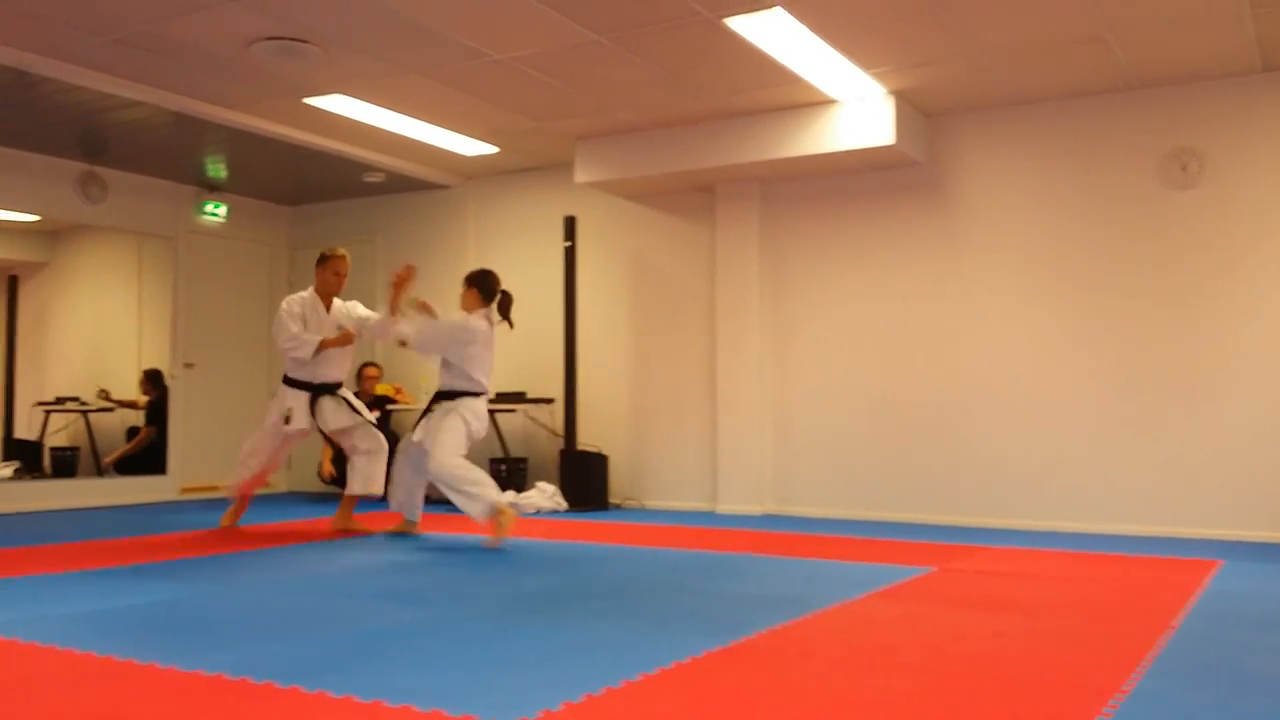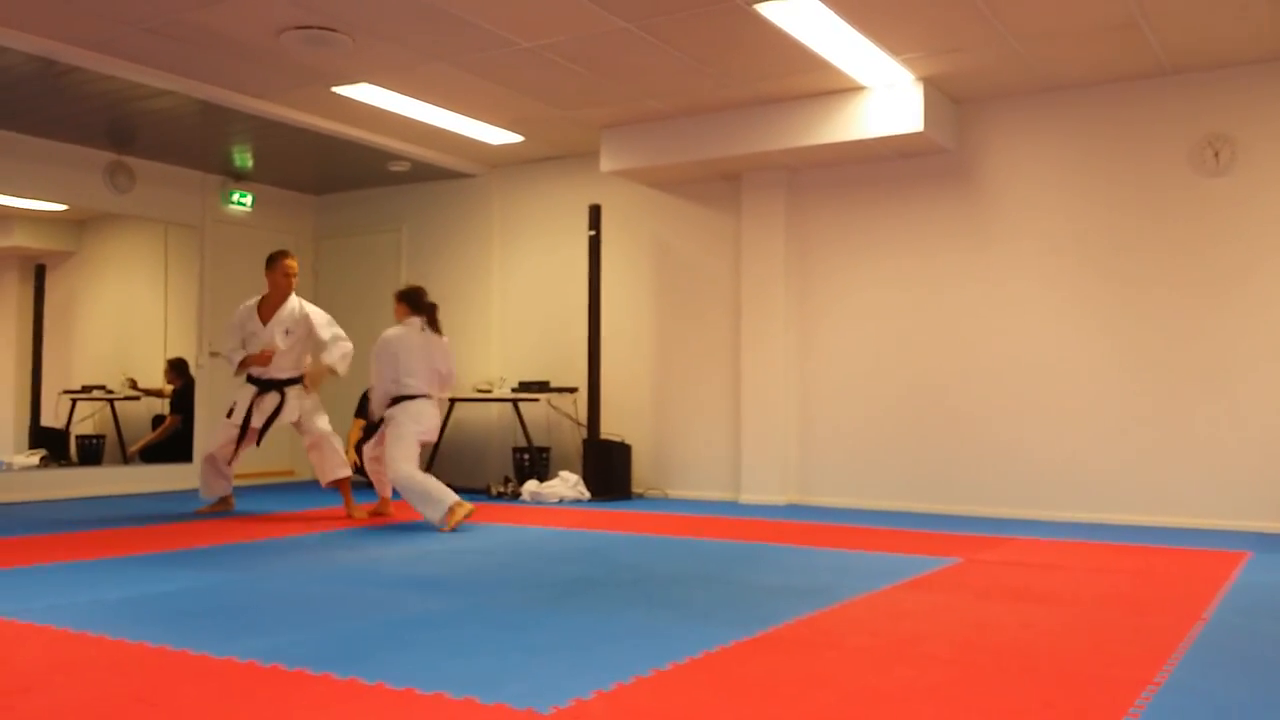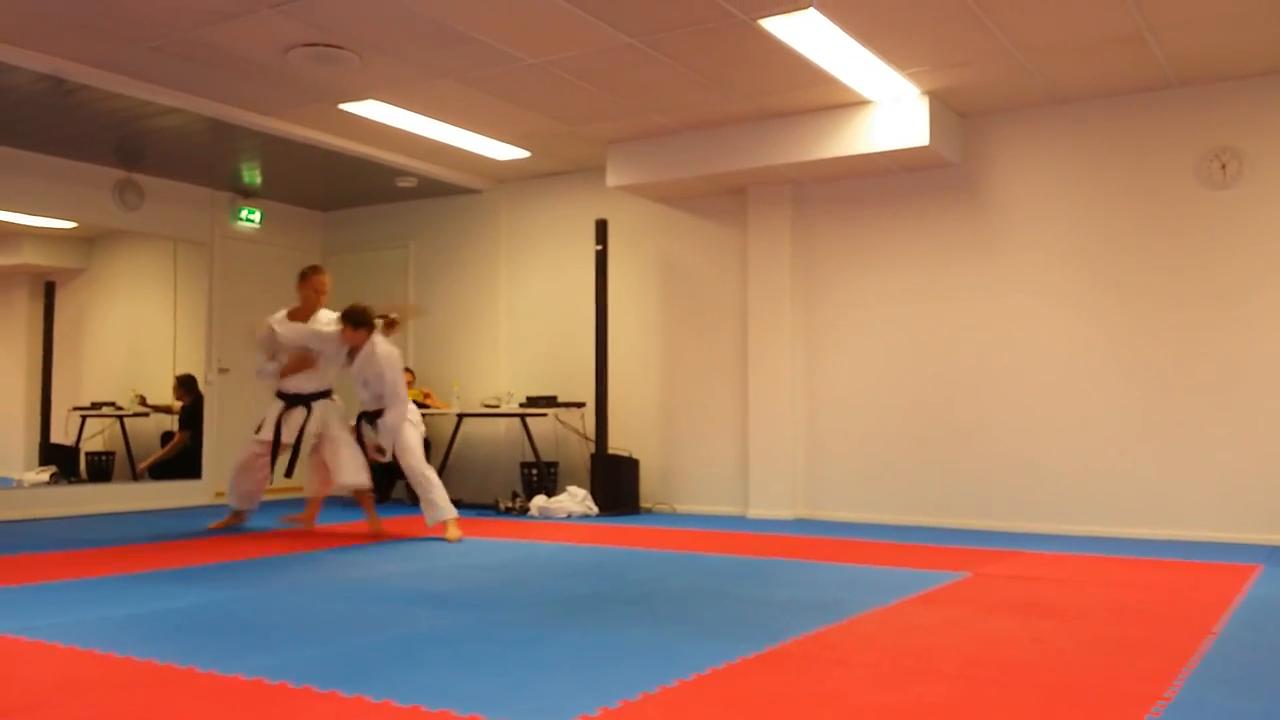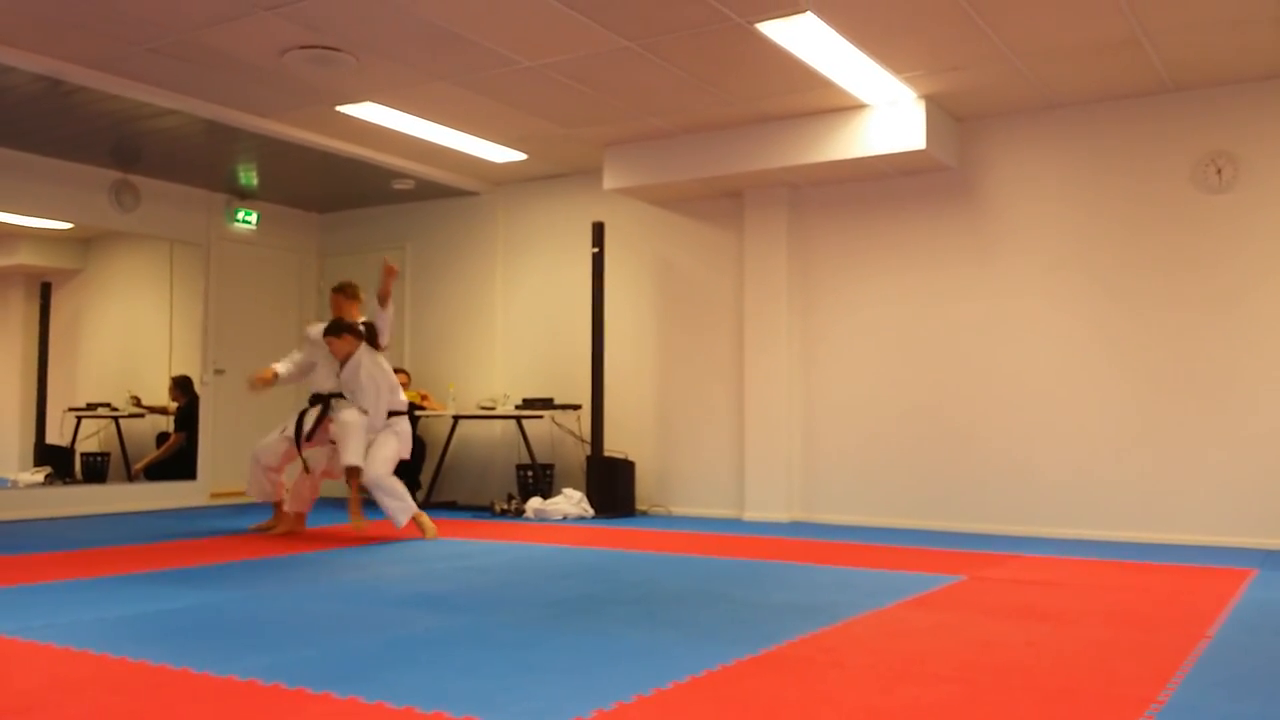
dt=0.5s
person 1, frame 1
left shoulder: (350, 309)
right shoulder: (294, 305)
left elbow: (384, 326)
right elbow: (290, 343)
left wrist: (396, 295)
right wrist: (331, 341)
left hip: (336, 397)
right hip: (297, 395)
left knee: (372, 445)
right knee: (262, 453)
left ankle: (345, 515)
right ankle: (239, 505)
person 1, frame 2
left shoulder: (305, 313)
right shoulder: (245, 313)
left elbow: (340, 344)
right elbow: (230, 353)
left wrist: (322, 369)
right wrist: (251, 360)
left hip: (294, 392)
right hip: (256, 393)
left knee: (322, 437)
right knee: (219, 449)
left ankle: (350, 502)
right ankle: (224, 498)
person 1, frame 3
left shoulder: (333, 322)
right shoulder: (275, 324)
right elbow: (264, 368)
right wrist: (290, 368)
left hip: (320, 406)
right hip: (285, 407)
left knee: (342, 449)
right knee: (250, 463)
left ankle: (370, 514)
right ankle: (239, 513)
person 1, frame 4
left shoulder: (368, 329)
right shoulder: (319, 334)
left elbow: (381, 313)
right elbow: (296, 363)
left wrist: (386, 285)
right wrist: (270, 373)
right hip: (317, 412)
right knee: (265, 455)
right ankle: (280, 515)
person 2, frame 1
left shoulder: (469, 326)
right shoulder: (479, 324)
left elbow: (427, 339)
left wrist: (402, 325)
right wrist: (431, 317)
left hip: (461, 408)
right hip: (450, 406)
left knee: (443, 465)
right knee: (409, 457)
left ankle: (497, 509)
right ankle: (409, 520)
person 2, frame 2
left shoulder: (391, 338)
right shoulder: (436, 338)
left elbow: (381, 384)
right elbow: (446, 378)
left wrist: (376, 410)
left hip: (408, 411)
right hip: (428, 408)
left knee: (401, 473)
right knee: (374, 451)
left ankle: (456, 506)
right ankle: (384, 503)
person 2, frame 3
left shoulder: (382, 355)
right shoulder: (349, 342)
left elbow: (398, 399)
right elbow: (311, 335)
left wrist: (382, 438)
right wrist: (277, 327)
left hip: (398, 417)
right hip: (371, 418)
left knee: (416, 466)
left ankle: (450, 523)
person 2, frame 4
left shoulder: (369, 367)
right shoulder: (355, 357)
left elbow: (374, 417)
left hip: (390, 426)
left knee: (373, 473)
left ankle: (419, 518)
